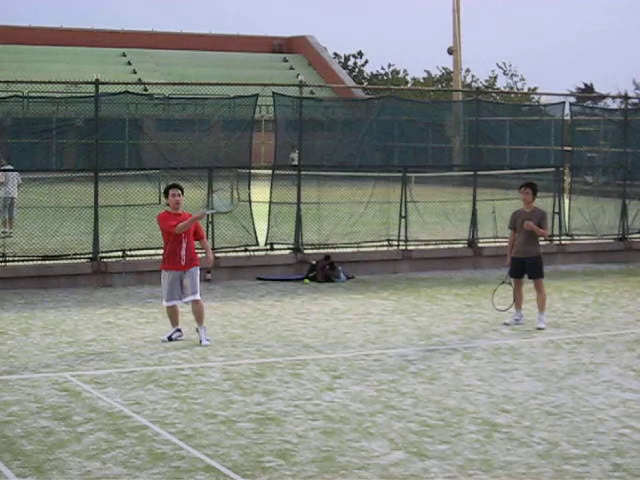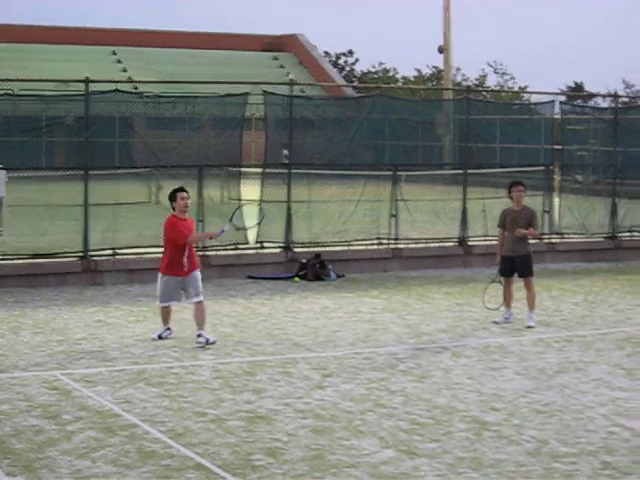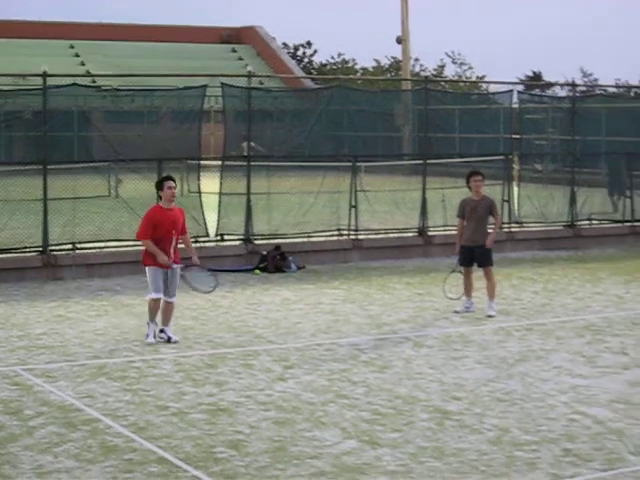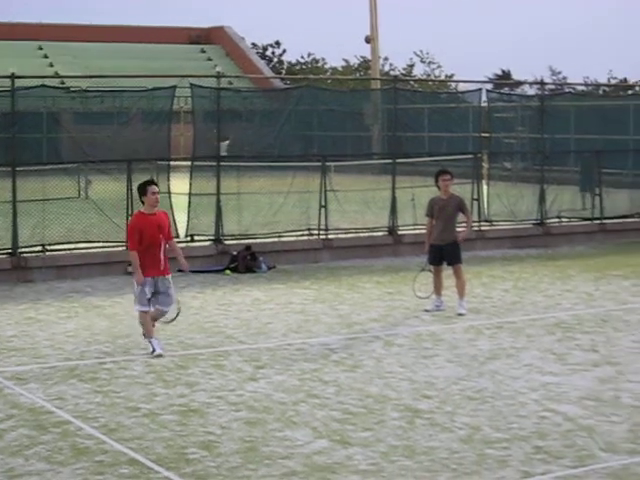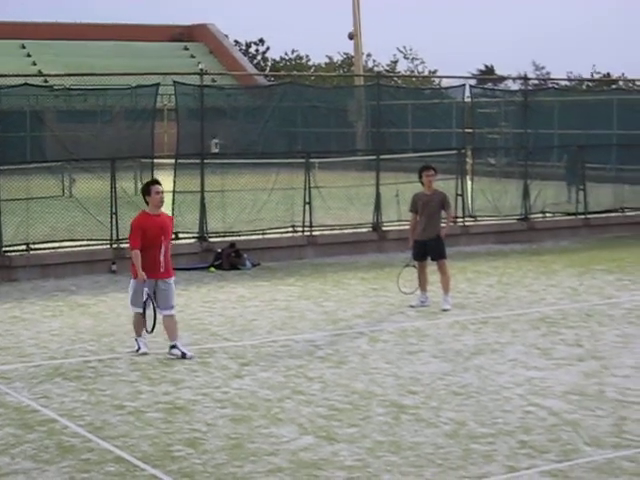
dt=0.4s
person 1, frame 1
left shoulder: (190, 217)
right shoulder: (163, 217)
left elbow: (201, 237)
right elbow: (177, 229)
left wrist: (209, 252)
right wrist: (195, 219)
left hip: (190, 265)
right hip: (171, 267)
left knee: (195, 298)
right knee: (170, 302)
left ankle: (202, 329)
right ankle: (176, 330)
person 1, frame 2
left shoulder: (189, 220)
right shoulder: (171, 222)
right elbow: (189, 239)
left wrist: (194, 259)
right wrist: (208, 234)
left hip: (190, 269)
right hip: (170, 271)
left knee: (199, 301)
right knee: (165, 303)
left ankle: (201, 335)
right ankle: (167, 329)
person 1, frame 3
left shoulder: (180, 212)
right shoulder: (153, 214)
left elbow: (183, 235)
right elbow: (143, 238)
left wrist: (193, 254)
right wrist: (159, 254)
left hip: (173, 263)
right hip: (155, 262)
left knee: (170, 298)
right knee: (156, 296)
left ankle: (164, 329)
right ankle: (151, 324)
person 1, frame 4
left shoulder: (164, 216)
right shoulder: (136, 221)
left elbow: (171, 241)
right elbow: (132, 249)
left wrist: (182, 259)
right wrist: (138, 272)
left hip: (163, 271)
right hip: (144, 273)
left knee: (165, 307)
right knee: (145, 309)
left ankle: (148, 325)
right ankle: (153, 342)
person 1, frame 5
left shoulder: (168, 219)
right shoulder: (139, 221)
right elbow: (135, 249)
right wrist: (139, 271)
left hip: (165, 274)
right hip: (145, 275)
left knee: (169, 311)
right knee: (140, 310)
left ankle: (174, 345)
right ankle: (140, 339)
person 2, frame 1
left shoulder: (540, 213)
right shoulder: (516, 214)
left elbow: (546, 234)
right elbow: (512, 236)
left wrist: (534, 228)
right wrist: (509, 255)
left hip: (534, 255)
right hip: (517, 255)
left knee: (539, 285)
right knee: (517, 284)
left ankle: (541, 317)
right ankle: (518, 315)
person 2, frame 2
left shoulder: (530, 212)
right shoulder: (505, 213)
left elbow: (536, 232)
right elbow: (501, 234)
left wrist: (526, 232)
right wrist: (498, 254)
left hip: (523, 254)
right hip: (507, 254)
left knee: (528, 284)
right knee: (507, 283)
left ankle: (531, 316)
right ankle: (508, 313)
person 2, frame 3
left shoulder: (489, 202)
right shoulder: (464, 203)
left elbow: (498, 220)
right elbow: (461, 224)
left wrist: (492, 236)
right wrist: (458, 243)
left hip: (483, 244)
right hip: (466, 244)
left knee: (488, 273)
right knee: (467, 273)
left ankle: (492, 305)
right ankle: (468, 303)
person 2, frame 4
left shoulder: (457, 200)
right shoulder: (433, 202)
left elbow: (469, 217)
right elbow: (430, 223)
left wrist: (465, 232)
right wrist: (427, 242)
left hip: (451, 242)
right hip: (435, 242)
left knee: (457, 271)
right knee: (436, 271)
left ankle: (462, 303)
right ankle: (438, 301)
person 2, frame 5
left shoulder: (441, 196)
right shoulder: (417, 197)
left elbow: (449, 214)
right elbow: (414, 219)
left wrist: (445, 229)
right wrist: (411, 238)
left hip: (435, 237)
right hip: (419, 238)
left knee: (442, 266)
right knee: (421, 267)
left ankle: (446, 298)
right ankle: (423, 297)
